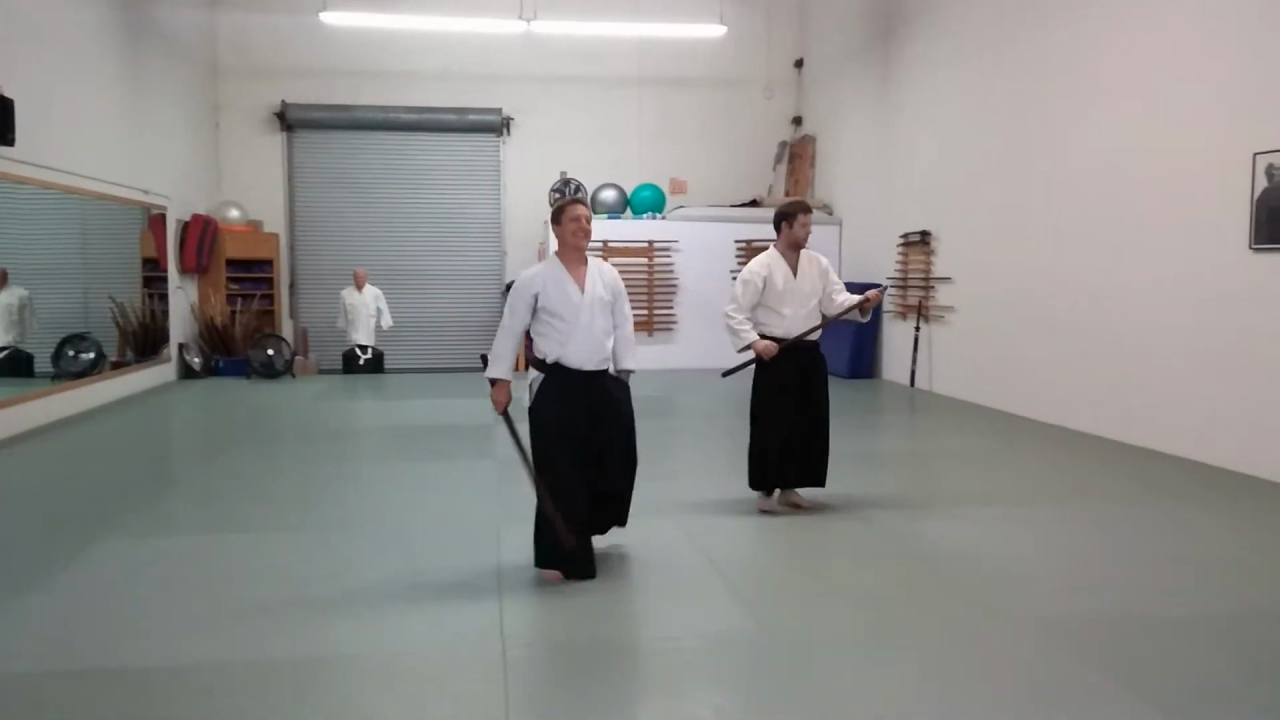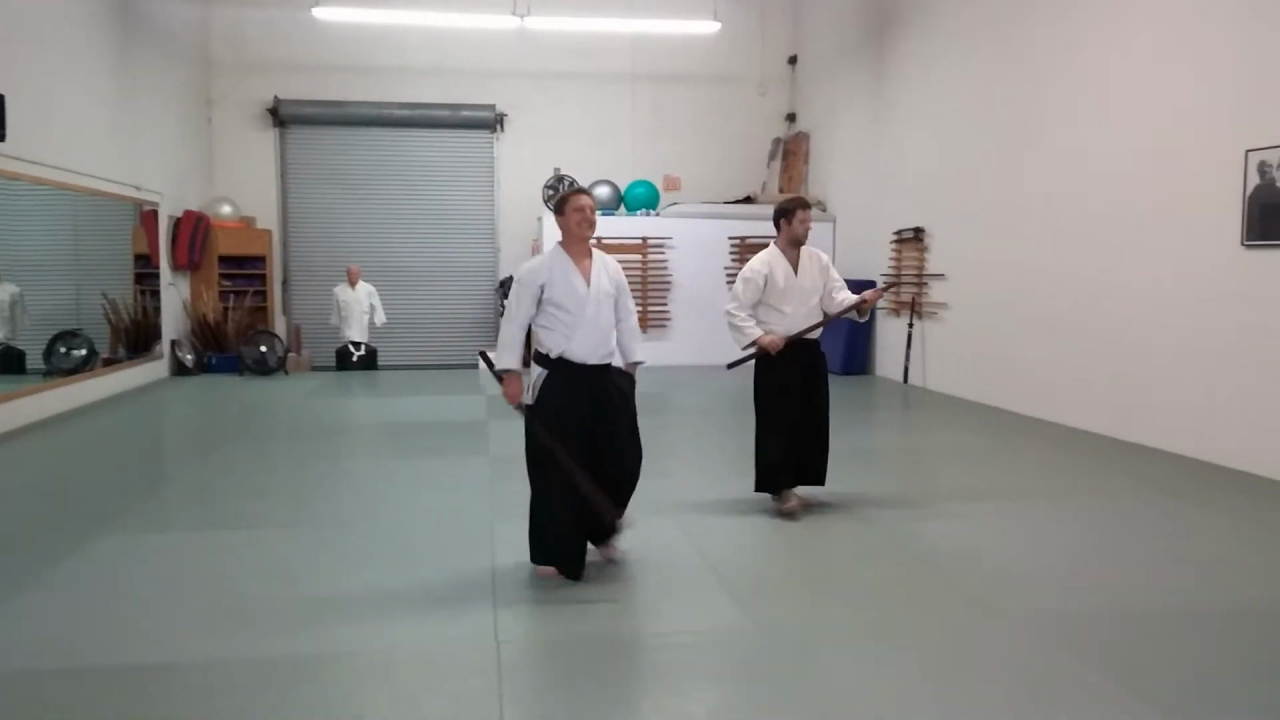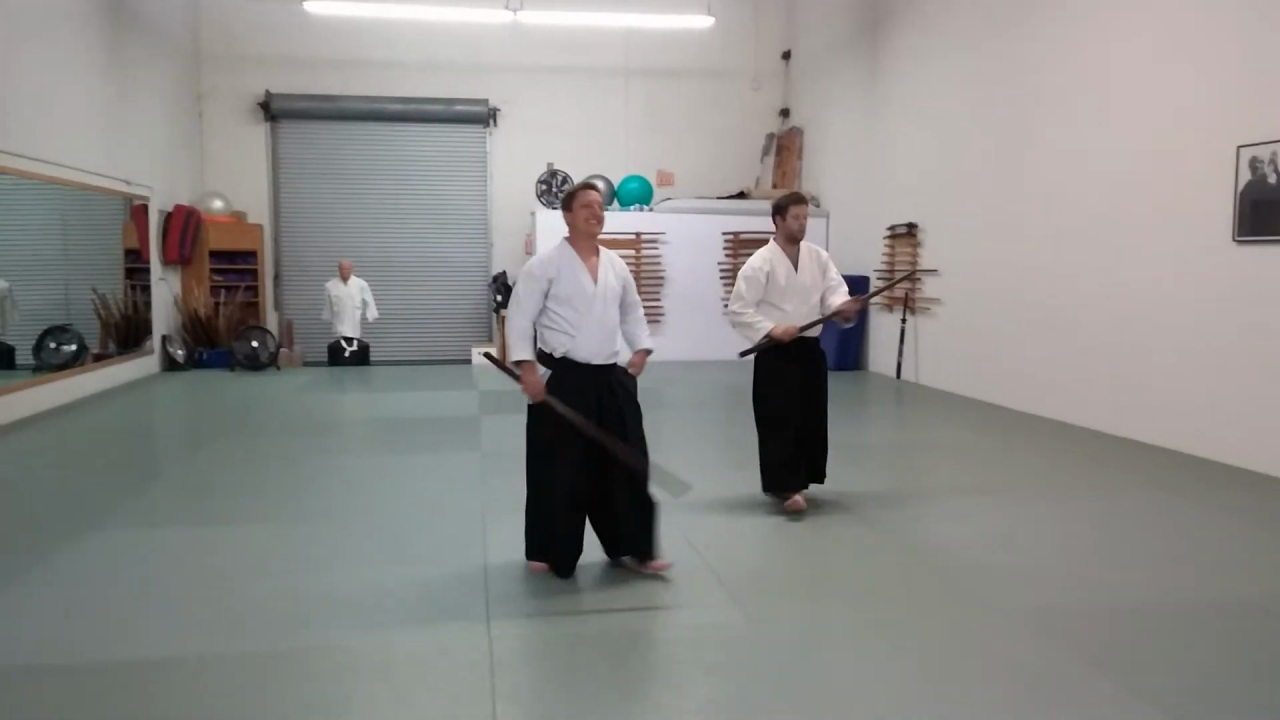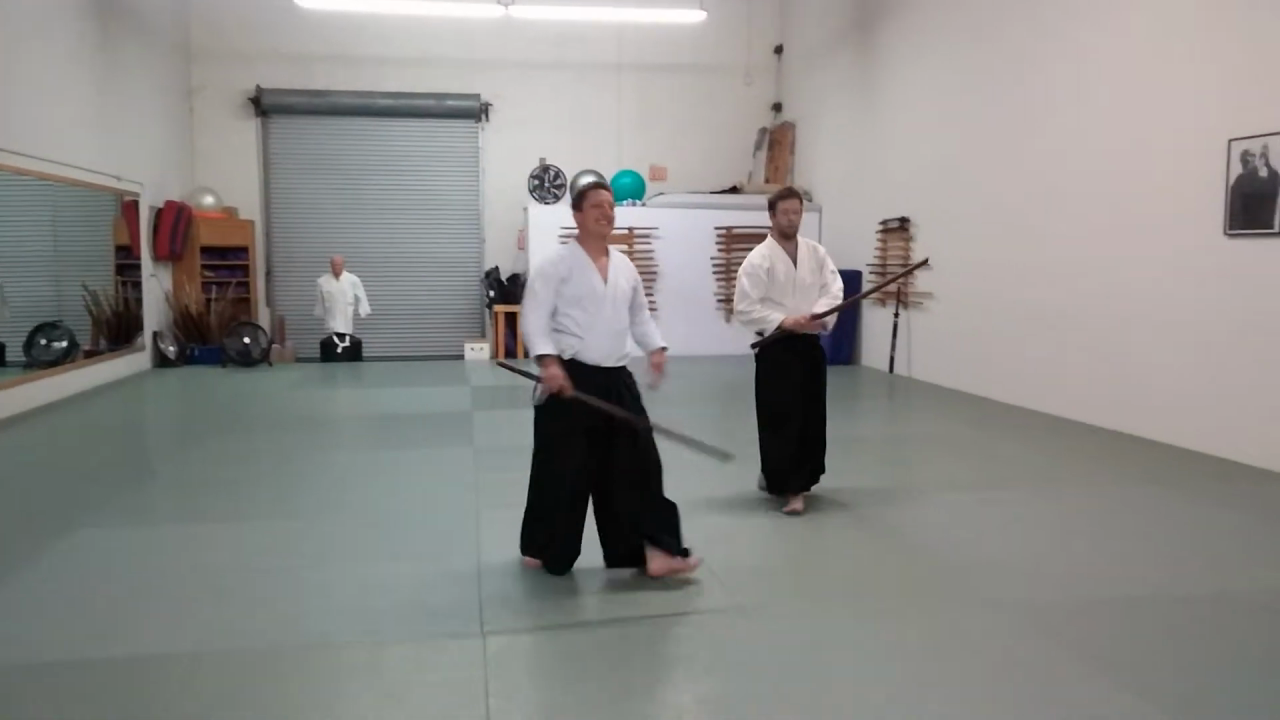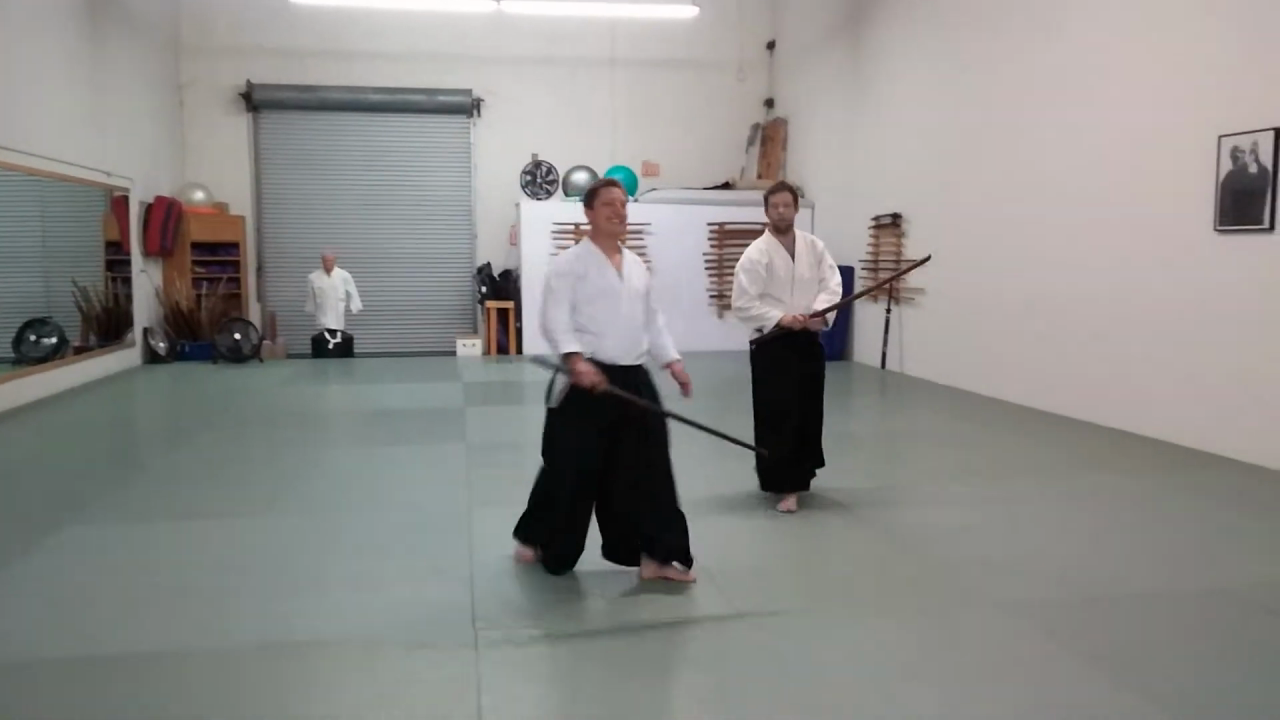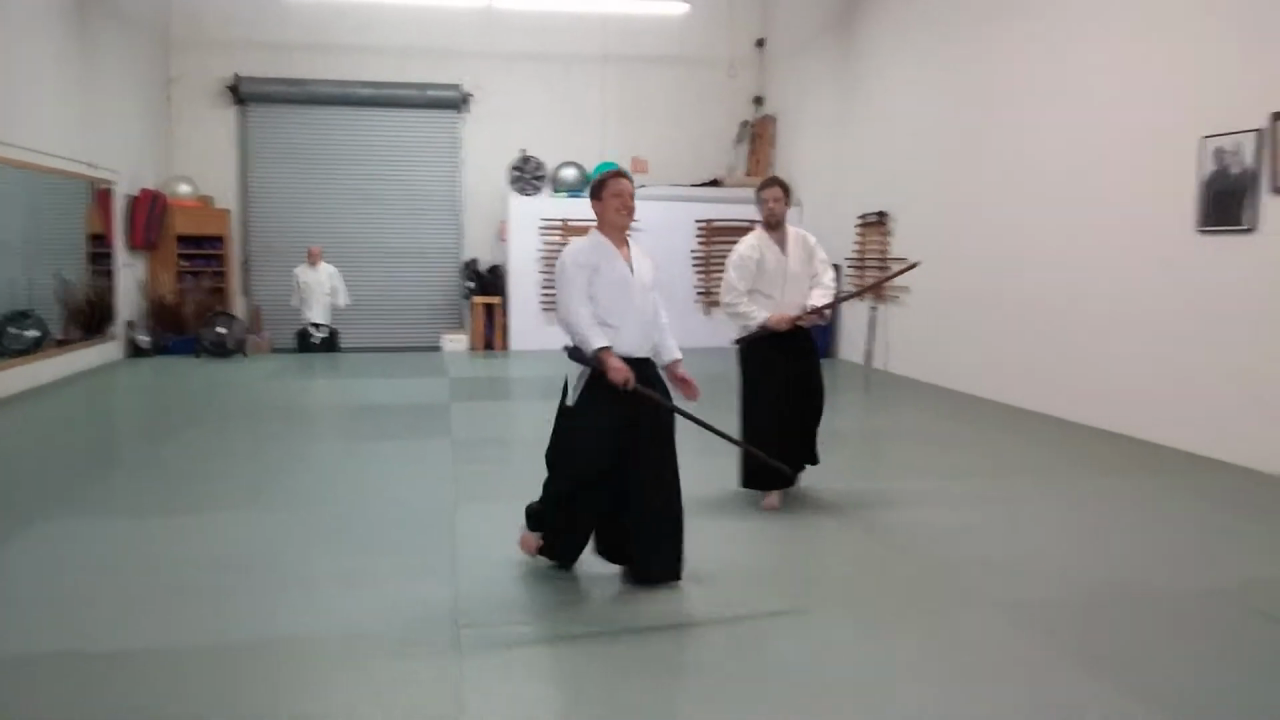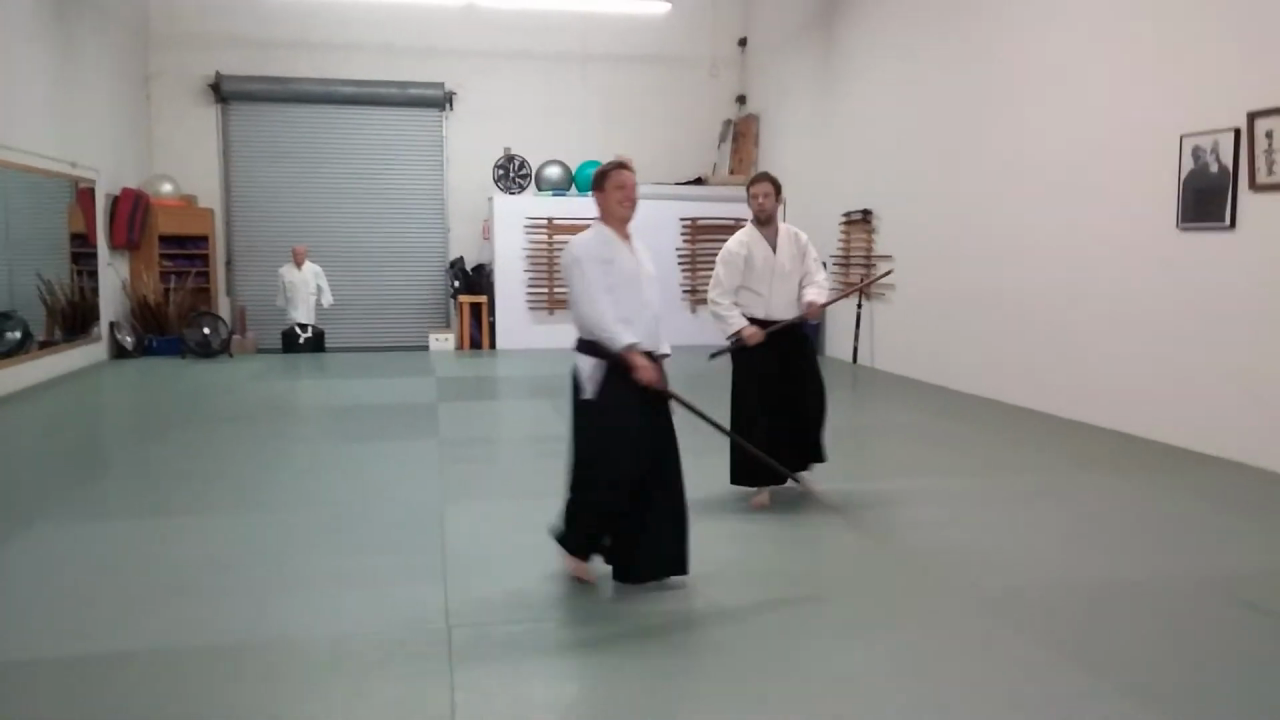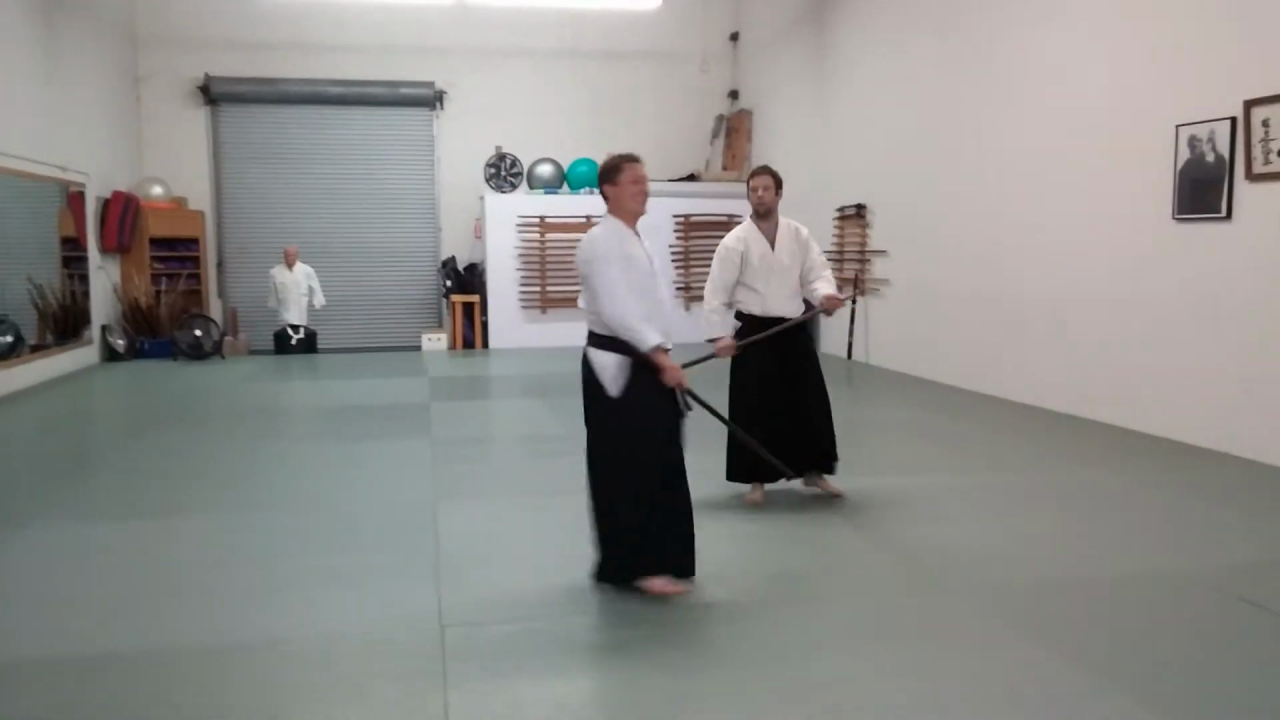
dt=0.1s
person 1, frame 1
left shoulder: (608, 275)
right shoulder: (534, 278)
left elbow: (622, 326)
right elbow: (510, 331)
left wrist: (624, 372)
right wrist: (501, 381)
left hip: (601, 383)
right hip: (555, 386)
left knee: (617, 463)
right knee: (561, 474)
left ankle: (587, 524)
right ankle: (559, 557)
person 1, frame 2
left shoulder: (611, 268)
right shoulder: (537, 269)
left elbow: (626, 320)
right elbow: (514, 323)
left wrist: (631, 364)
right wrist: (511, 372)
left hip: (604, 378)
right hip: (558, 381)
left knee: (620, 460)
right knee: (557, 471)
left ankle: (599, 530)
right ankle: (554, 554)
person 1, frame 3
left shoulder: (616, 265)
right shoulder: (545, 264)
left elbow: (631, 313)
right elbow: (519, 319)
left wrist: (640, 350)
right wrist: (527, 367)
left hip: (608, 378)
right hip: (561, 379)
left knee: (625, 462)
right knee: (557, 471)
left ankle: (634, 549)
right ankle: (547, 551)
person 1, frame 4
left shoulder: (624, 266)
right shoulder: (555, 265)
left elbow: (639, 315)
right elbow: (534, 318)
left wrist: (656, 349)
right wrist: (548, 362)
left hip: (615, 380)
right hip: (572, 382)
left knee: (636, 464)
right knee: (560, 471)
left ankle: (656, 551)
right ankle: (541, 548)
person 1, frame 5
left shoulder: (637, 265)
right shoulder: (569, 263)
left elbow: (652, 319)
right elbow: (554, 319)
left wrist: (671, 361)
right wrist: (575, 360)
left hip: (633, 380)
right hip: (587, 384)
left knee: (648, 470)
right knee: (569, 467)
left ankle: (656, 556)
right ankle: (533, 538)
person 1, frame 6
left shoulder: (641, 257)
right shoulder: (579, 254)
right elbow: (575, 312)
left wrist: (673, 363)
right wrist: (606, 356)
left hip: (642, 374)
right hip: (598, 378)
left knee: (654, 471)
right knee: (583, 464)
left ankle: (649, 561)
right ankle: (542, 526)
person 1, frame 7
left shoulder: (636, 248)
right shoulder: (586, 248)
right elbow: (594, 311)
left wrist: (659, 357)
right wrist: (634, 355)
left hip: (638, 366)
right hip: (605, 370)
left knee: (656, 466)
right knee: (608, 464)
left ankle: (645, 557)
right ankle: (578, 542)
person 1, frame 8
left shoulder: (635, 241)
right shoulder: (602, 242)
right elbow: (616, 309)
left wrist: (662, 358)
right wrist: (661, 355)
left hip: (648, 365)
right hip: (621, 366)
left knee: (659, 463)
right knee: (635, 465)
left ankle: (654, 557)
right ankle: (636, 564)
person 2, frame 1
left shoulder: (819, 264)
right shoulder: (760, 268)
left elbow: (834, 300)
right elbow: (735, 312)
left wrist: (862, 301)
right wrist: (754, 341)
left hip: (809, 355)
right hip: (774, 357)
left knee: (810, 425)
right knee: (774, 424)
left ankle: (789, 487)
right ankle: (767, 489)
person 2, frame 2
left shoulder: (819, 261)
right shoulder: (760, 265)
left elbow: (835, 298)
right elbow: (736, 310)
left wrist: (861, 302)
right wrist: (759, 336)
left hip: (810, 353)
right hip: (776, 355)
left knee: (809, 423)
right knee: (778, 423)
left ankle: (787, 485)
right ankle: (781, 491)
person 2, frame 3
left shoulder: (819, 257)
right shoulder: (760, 263)
left elbow: (833, 292)
right elbow: (738, 310)
left wrist: (843, 307)
right wrist: (770, 329)
left hip: (810, 350)
right hip: (776, 353)
left knee: (810, 421)
right knee: (782, 421)
left ankle: (779, 480)
right ankle: (790, 489)
person 2, frame 4
left shoulder: (816, 253)
right shoulder: (759, 259)
left elbow: (831, 289)
right elbow: (744, 308)
left wrist: (821, 317)
right wrist: (782, 321)
left hip: (811, 347)
right hip: (777, 349)
left knee: (811, 418)
right knee: (782, 418)
left ankle: (778, 478)
right ankle: (793, 490)
person 2, frame 5
left shoulder: (814, 246)
right shoulder: (756, 254)
left elbow: (831, 285)
right elbow: (743, 304)
left wrist: (819, 313)
right wrist: (781, 318)
left hip: (807, 342)
right hip: (774, 344)
left knee: (808, 412)
right knee: (779, 416)
left ankle: (788, 472)
right ankle: (786, 487)
person 2, frame 6
left shoulder: (806, 242)
right shoulder: (747, 249)
left elbow: (824, 280)
right elbow: (731, 299)
left wrist: (816, 308)
right wrist: (765, 319)
left hip: (800, 339)
right hip: (764, 342)
left knee: (807, 407)
right knee: (765, 413)
left ankle: (786, 468)
right ankle: (770, 483)
person 2, frame 7
left shoulder: (799, 240)
right shoulder: (738, 245)
left elbow: (814, 278)
right elbow: (719, 296)
left wrist: (814, 301)
right wrist: (741, 327)
left hip: (794, 335)
right hip: (754, 337)
left knee: (807, 403)
right knee: (755, 411)
left ankle: (789, 464)
right ankle: (760, 482)
person 2, frame 8
left shoulder: (799, 235)
right shoulder: (736, 241)
left elbow: (818, 273)
right elbow: (715, 293)
left wrist: (826, 295)
right wrist: (719, 334)
left hip: (794, 332)
right hip: (753, 335)
left knee: (810, 403)
right knee: (754, 409)
left ankle: (813, 471)
right ankle: (756, 479)
